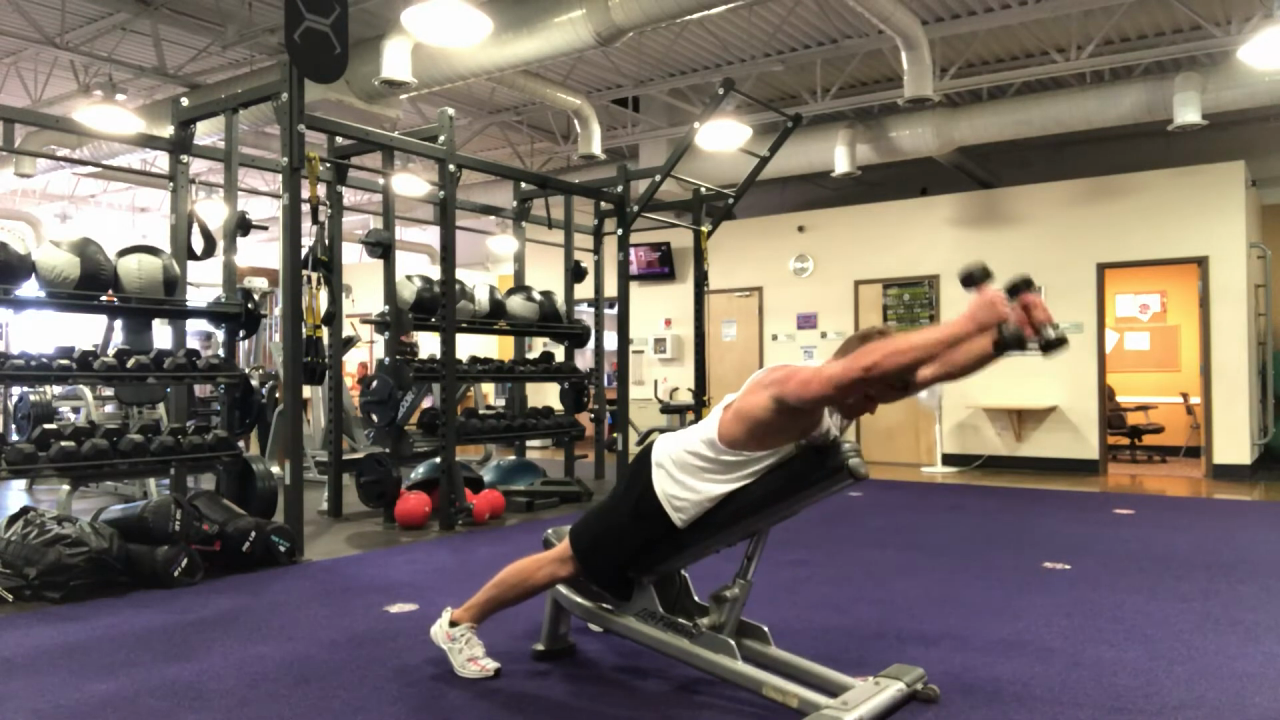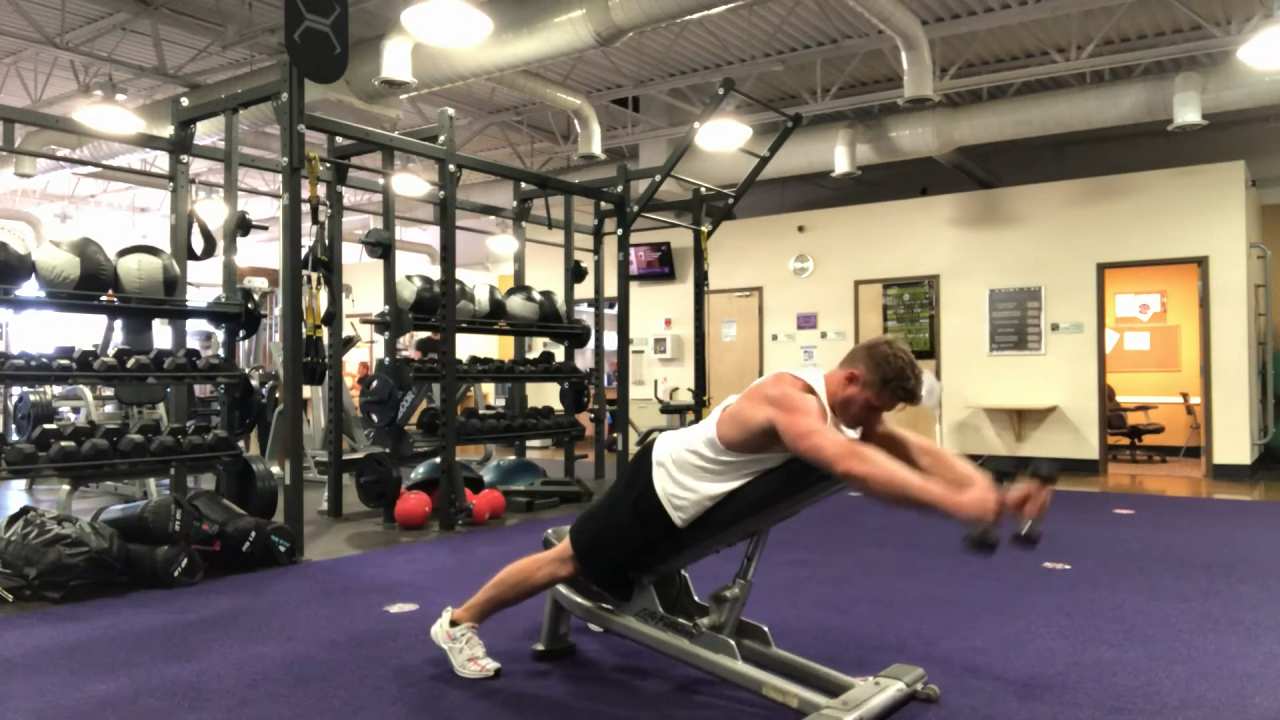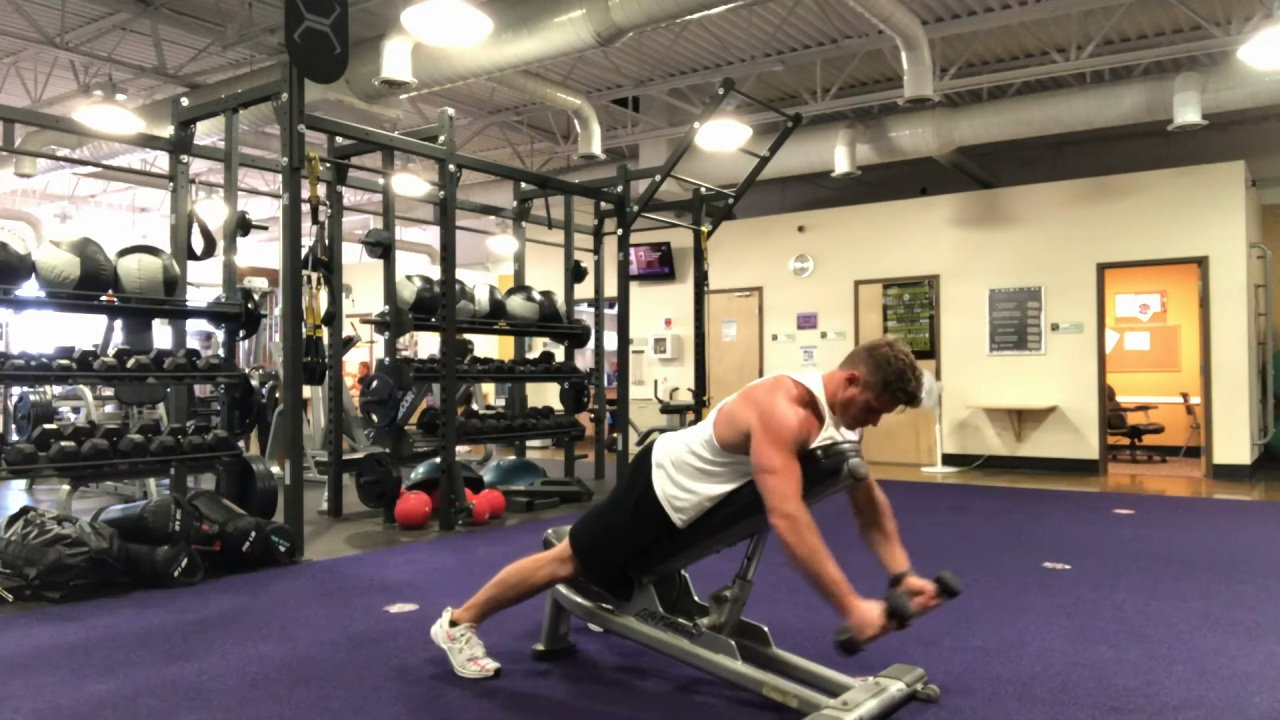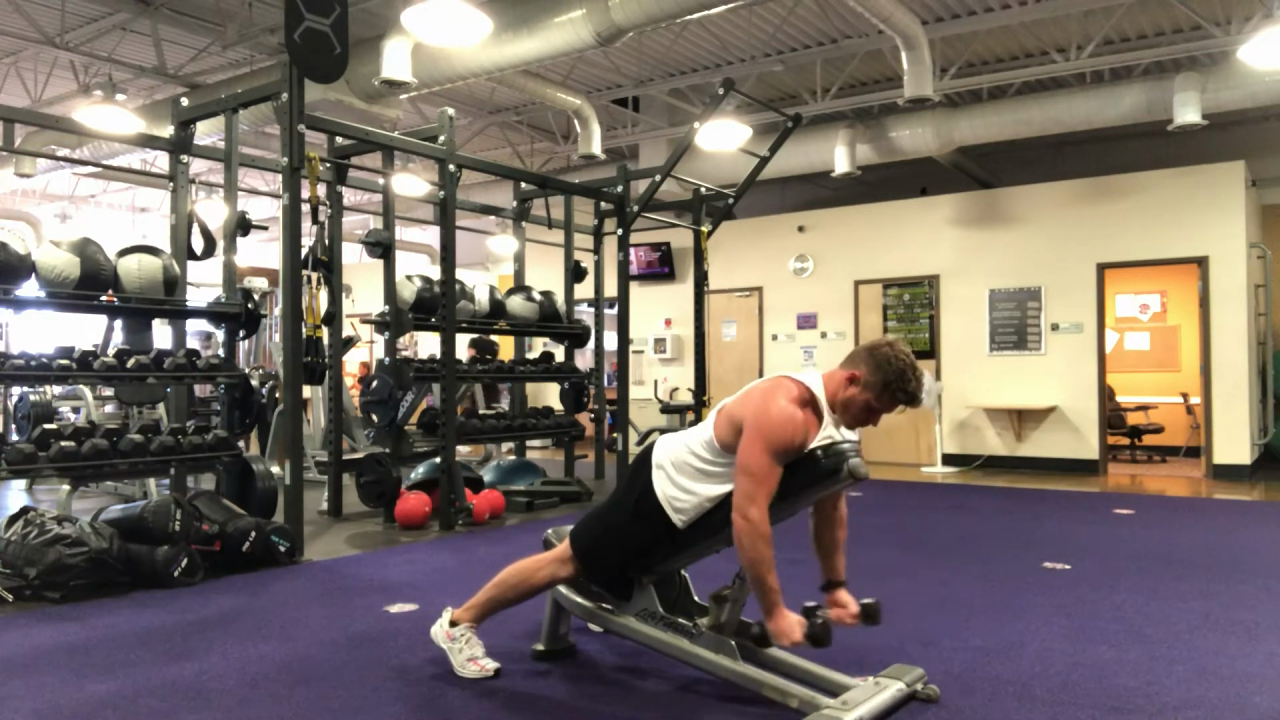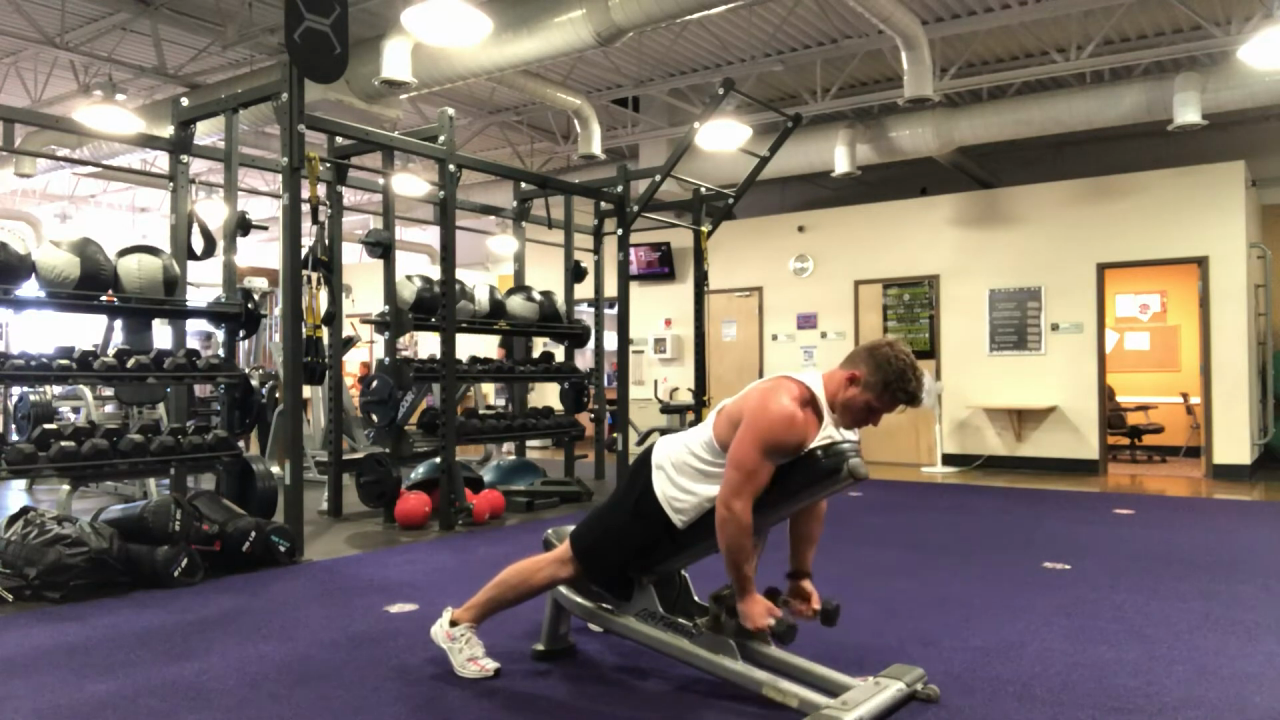
dt=0.4s
person 1, frame 1
left shoulder: (837, 396)
right shoulder: (791, 390)
left elbow: (931, 368)
right elbow: (869, 362)
left wrist: (1009, 333)
right wrist: (970, 320)
left hip: (692, 500)
right hip: (663, 489)
right knee: (569, 561)
right ankle: (458, 623)
person 1, frame 2
left shoulder: (843, 406)
right shoulder: (790, 401)
left elbow: (915, 449)
right elbow: (853, 466)
left wrist: (994, 489)
right wrist: (959, 502)
left hip: (695, 502)
right hip: (662, 487)
left knee: (608, 560)
right knee: (568, 559)
right ankle: (459, 623)
person 1, frame 3
left shoulder: (840, 414)
right shoulder: (785, 411)
left elbow: (868, 499)
right elbow: (786, 516)
left wrist: (903, 575)
right wrist: (851, 606)
left hip: (695, 506)
right hip: (662, 491)
right knee: (569, 561)
right ankle: (459, 623)
person 1, frame 4
left shoulder: (835, 412)
right shoulder: (784, 411)
left elbow: (830, 504)
right elbow: (748, 515)
left wrist: (835, 585)
right wrist: (775, 613)
left hip: (691, 502)
right hip: (663, 490)
right knee: (569, 561)
right ankle: (459, 622)
person 1, frame 5
left shoulder: (833, 412)
right shoulder: (783, 411)
left elbow: (810, 497)
right elbow: (732, 506)
left wrist: (799, 575)
right wrist: (746, 595)
left hip: (687, 504)
right hip: (662, 492)
right knee: (569, 562)
right ankle: (459, 622)
